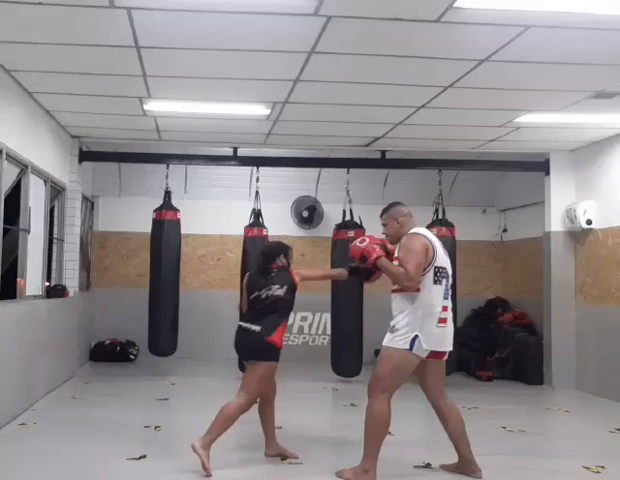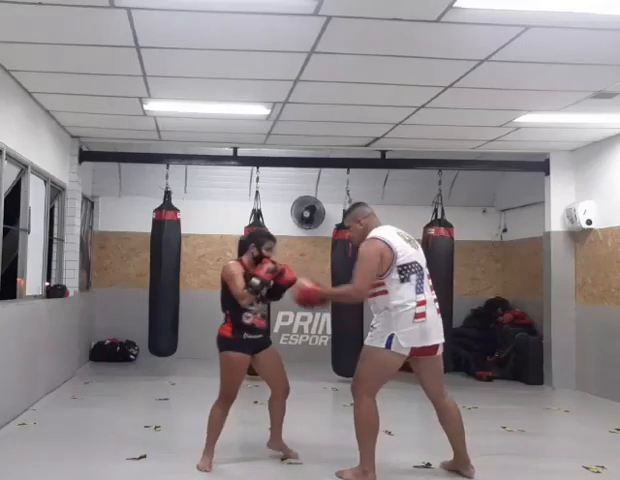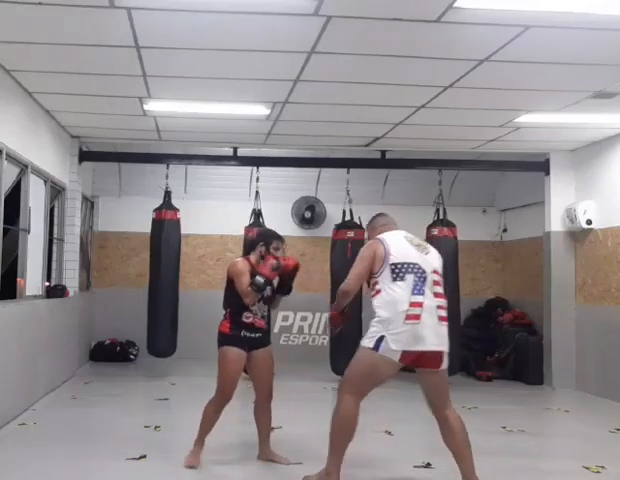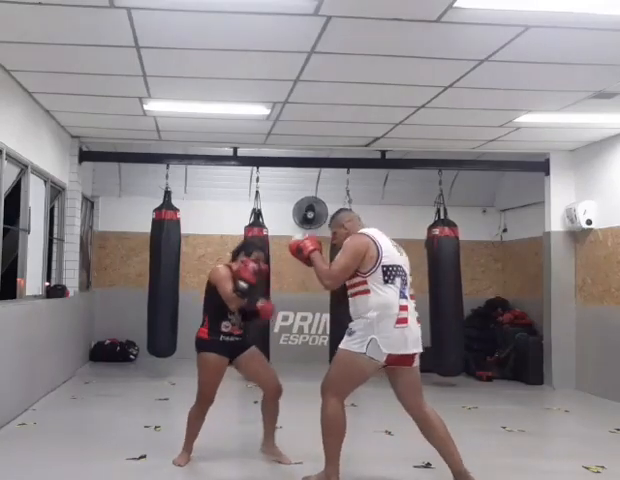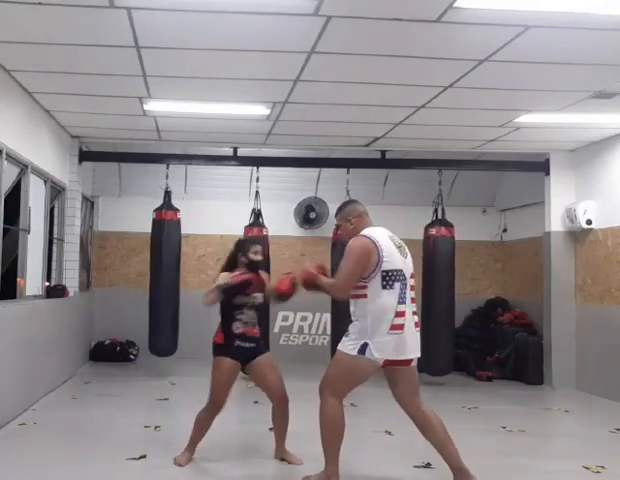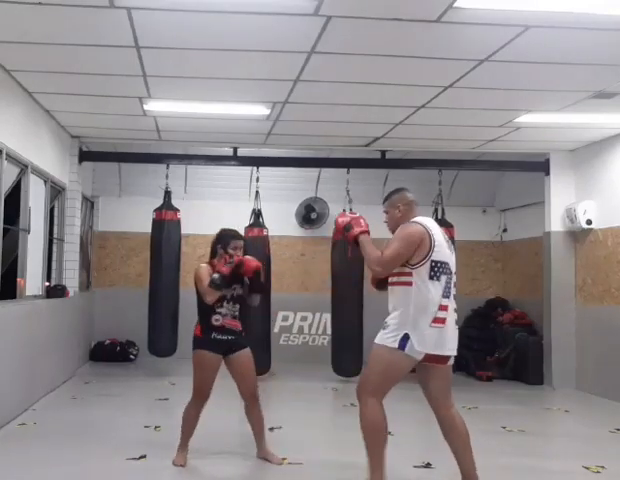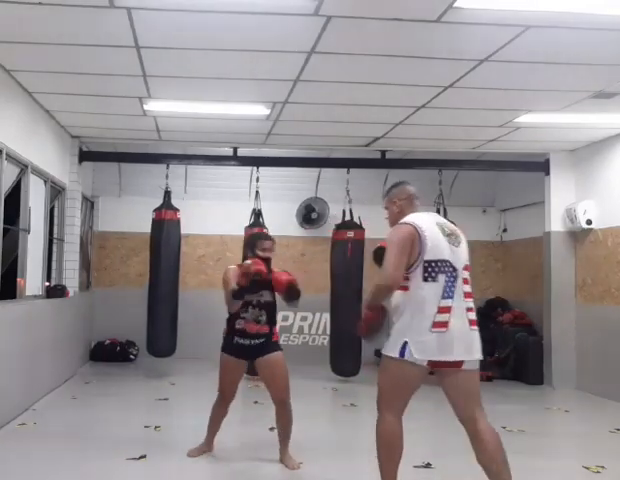
dt=0.7s
person 1, frame 1
left shoulder: (413, 239)
right shoulder: (431, 242)
left elbow: (410, 280)
left wrist: (377, 259)
right wrist: (385, 262)
left hip: (415, 329)
right hip: (435, 330)
left knee: (378, 391)
right knee: (438, 397)
person 1, frame 2
left shoulder: (373, 244)
right shoulder: (404, 237)
left elbow: (357, 292)
left wrist: (316, 292)
left hip: (397, 326)
right hip: (428, 324)
left knee: (363, 391)
right knee: (438, 394)
person 1, frame 3
left shoulder: (376, 244)
right shoulder: (431, 251)
left elbow: (349, 287)
left wrist: (337, 309)
left hip: (395, 331)
right hip: (432, 334)
left knee: (348, 393)
right knee: (443, 409)
person 1, frame 4
left shoulder: (358, 240)
right shoulder: (390, 244)
left elbow: (330, 280)
left wrist: (311, 252)
left hip: (375, 331)
right hip: (405, 333)
left knee: (331, 393)
right knee: (417, 406)
person 1, frame 5
left shoulder: (361, 243)
right shoulder: (395, 242)
left elbow: (341, 290)
left wrist: (315, 277)
left hip: (372, 335)
right hip: (403, 336)
left knee: (330, 393)
right knee: (415, 406)
person 1, frame 6
left shoulder: (412, 229)
right shoulder: (437, 233)
left elbow: (379, 267)
left wrist: (359, 233)
right wrist: (388, 279)
left hip: (410, 328)
right hip: (440, 331)
left knee: (368, 394)
right knee: (444, 406)
person 1, frame 7
left shoulder: (405, 229)
right shoulder: (454, 231)
left elbow: (389, 282)
left wrist: (371, 306)
left hip: (418, 336)
right hip: (461, 337)
left knee: (389, 411)
right knee: (475, 420)
person 2, frame 1
left shoulder: (250, 277)
right shoulder: (292, 276)
left elbow: (245, 309)
right elbow: (331, 274)
right wrist: (352, 271)
left hip: (245, 336)
right hip: (265, 342)
left knee: (268, 392)
right knee: (246, 397)
left ankle: (272, 445)
right ankle: (205, 442)
person 2, frame 2
left shoulder: (260, 270)
right shoulder: (233, 268)
right elbow: (243, 299)
left wrist: (278, 287)
right wrist: (261, 278)
left hip: (260, 338)
right hip: (235, 339)
left knee: (282, 389)
right knee: (226, 398)
left ankle: (276, 439)
right ankle: (208, 452)
person 2, frame 3
left shoulder: (266, 270)
right shoulder: (239, 265)
left elbow: (271, 304)
right elbow: (249, 297)
left wrist: (286, 281)
right wrist: (265, 274)
left hip: (260, 337)
right hip: (234, 335)
left knee: (265, 395)
right knee: (223, 395)
left ankle: (265, 449)
right ankle: (197, 447)
person 2, frame 4
left shoulder: (246, 278)
right shoulder: (221, 271)
right elbow: (233, 303)
left wrist: (259, 310)
right wrist: (249, 281)
left hip: (239, 341)
right hip: (212, 341)
left knee: (274, 389)
right knee: (204, 400)
left ankle: (269, 444)
right ankle: (186, 450)
person 2, frame 5
left shoulder: (260, 276)
right shoulder: (226, 277)
left elbow: (274, 297)
right elbow: (209, 299)
right wrist: (236, 283)
left hip: (254, 346)
right hip: (229, 346)
left knee: (281, 398)
right knee: (215, 404)
left ankle: (281, 449)
right ankle: (189, 449)
person 2, frame 6
left shoulder: (238, 270)
right shoulder: (204, 269)
left elbow: (253, 301)
right elbow: (209, 296)
left wrist: (255, 279)
right wrist: (224, 271)
left hip: (236, 338)
right hip: (208, 338)
left knee: (252, 395)
right knee: (200, 396)
left ankle: (262, 448)
right ankle: (182, 448)
person 2, frame 7
left shoulder: (272, 273)
right shoulder: (234, 271)
left elbow: (290, 303)
right elbow: (232, 307)
left wrist: (291, 289)
right wrist: (245, 279)
left hip: (267, 343)
right hip: (236, 342)
left knee: (283, 400)
right knee: (224, 398)
left ankle: (284, 452)
right ankle: (208, 442)
